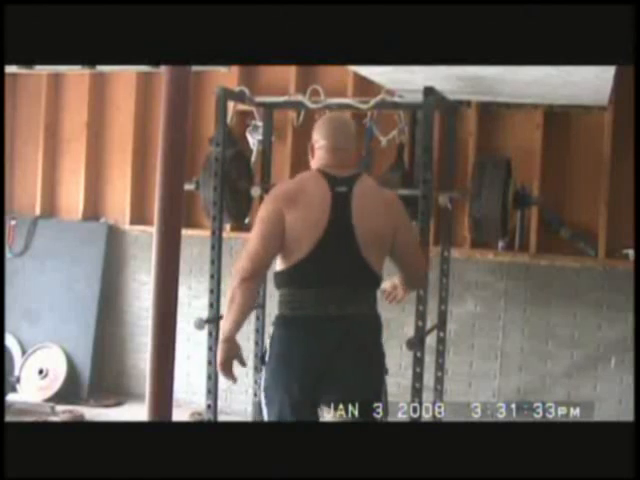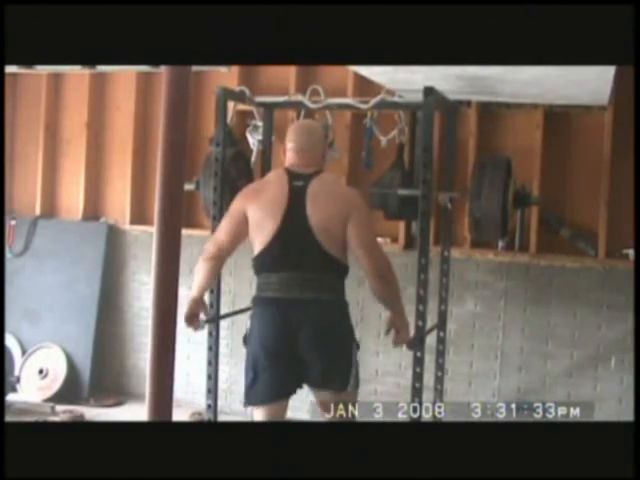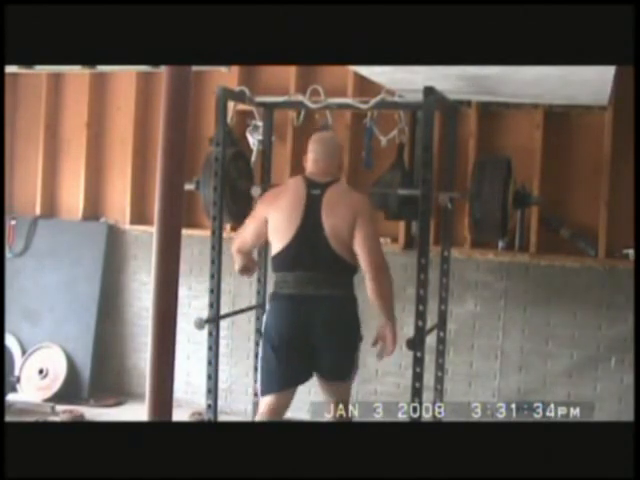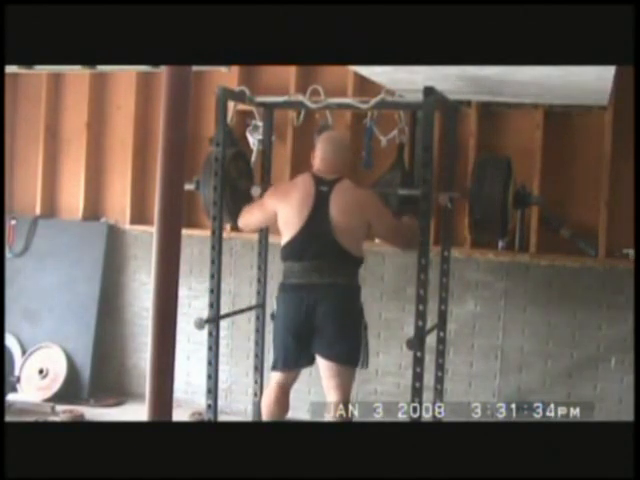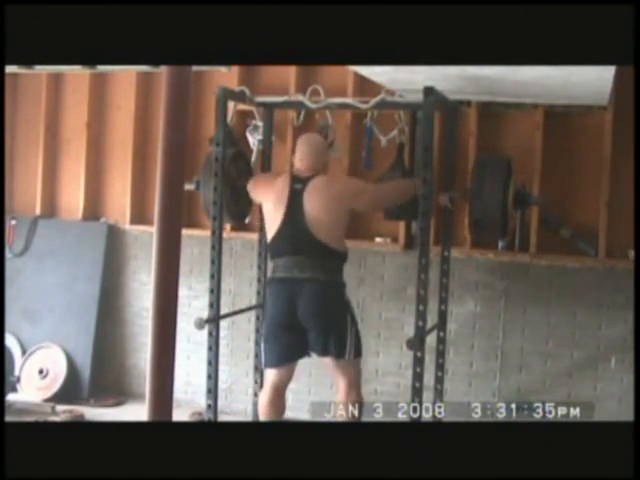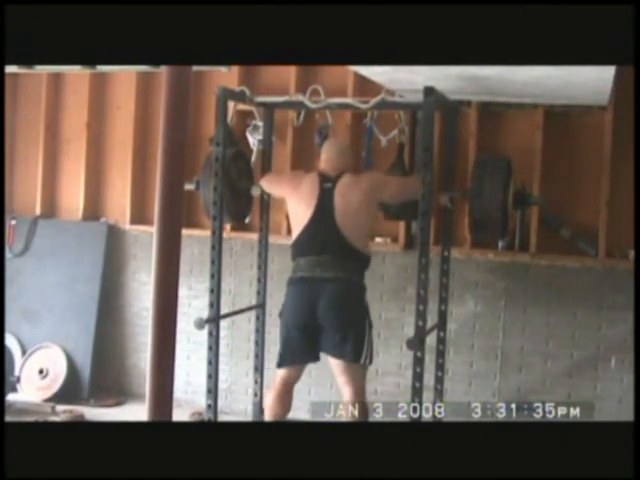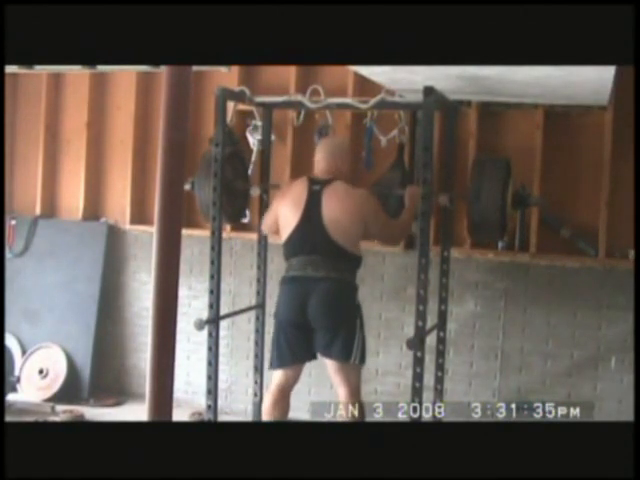
dt=0.4s
person 1, frame 1
left shoulder: (287, 196)
right shoulder: (386, 204)
left elbow: (248, 274)
right elbow: (417, 272)
left wrist: (226, 336)
right wrist: (401, 284)
left hip: (296, 337)
right hip: (358, 339)
person 1, frame 2
left shoulder: (255, 194)
right shoulder: (345, 198)
left elbow: (213, 254)
right elbow: (375, 267)
left wrist: (195, 296)
right wrist: (398, 313)
left hip: (270, 317)
right hip: (326, 317)
left knee: (267, 417)
person 1, frame 3
left shoulder: (276, 198)
right shoulder: (355, 204)
left elbow: (240, 247)
right elbow: (374, 269)
left wrist: (244, 263)
right wrist: (389, 321)
left hip: (286, 311)
right hip: (336, 313)
left knee: (271, 409)
right knee: (338, 403)
person 1, frame 4
left shoulder: (285, 192)
right shoulder: (362, 200)
left elbow: (244, 221)
right elbow: (405, 239)
left wrist: (267, 210)
right wrist: (410, 224)
left hip: (294, 297)
right hip: (339, 301)
left knee: (280, 380)
right knee: (338, 396)
person 1, frame 5
left shoulder: (271, 187)
right shoulder: (339, 189)
left elbow: (253, 184)
right elbow: (390, 194)
right wrist: (413, 184)
left hip: (280, 292)
right hip: (323, 293)
left knee: (274, 381)
right knee: (348, 381)
person 1, frame 6
left shoulder: (298, 184)
right shoulder: (366, 186)
left elbow: (265, 180)
right elbow: (416, 186)
right wrist: (425, 185)
left hip: (301, 292)
right hip: (343, 294)
left knee: (284, 378)
right knee: (352, 389)
person 1, frame 7
left shoulder: (287, 193)
right shoulder: (358, 199)
left elbow: (267, 227)
right elbow: (394, 235)
right wrist: (411, 206)
left hip: (292, 293)
right hip: (335, 295)
left knee: (281, 381)
right knee: (348, 389)
